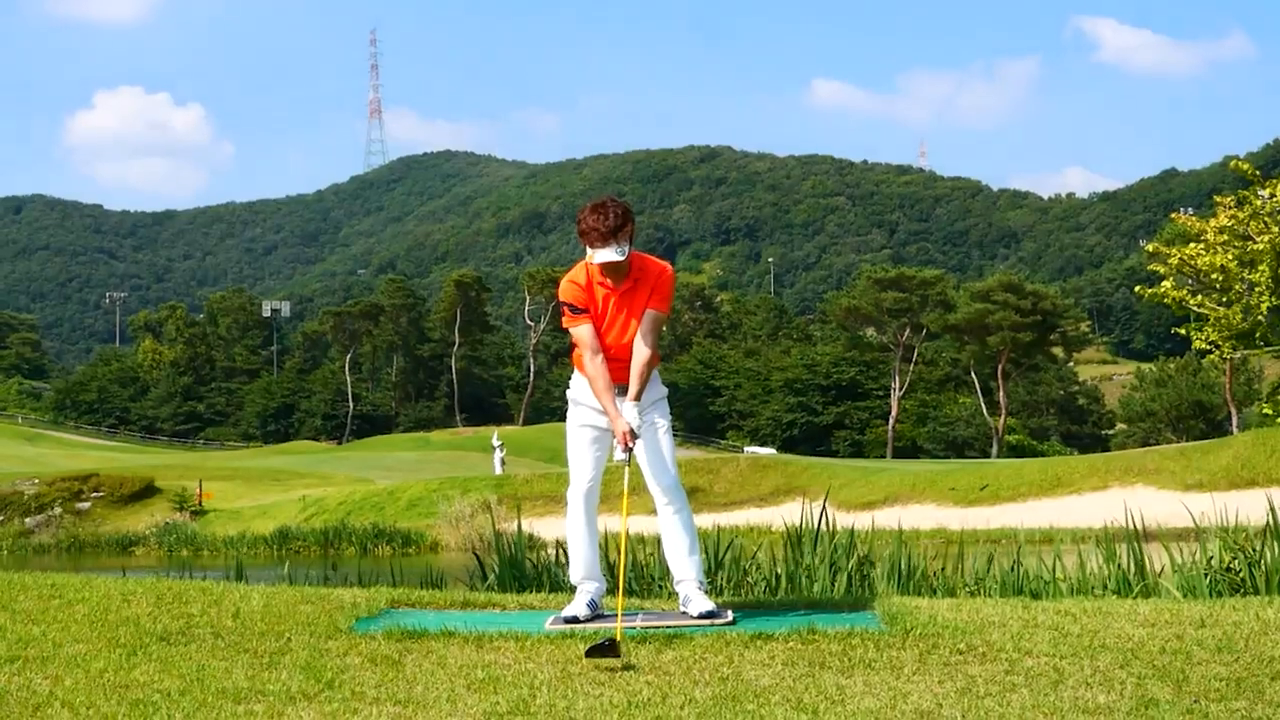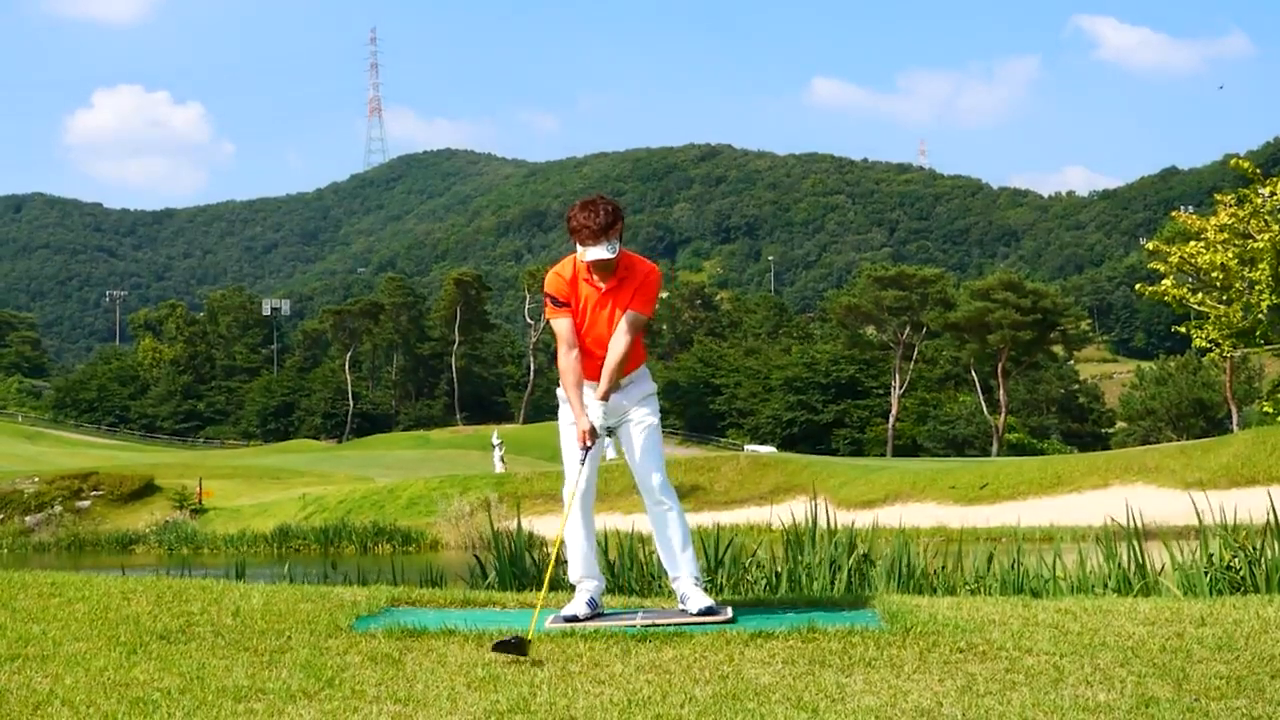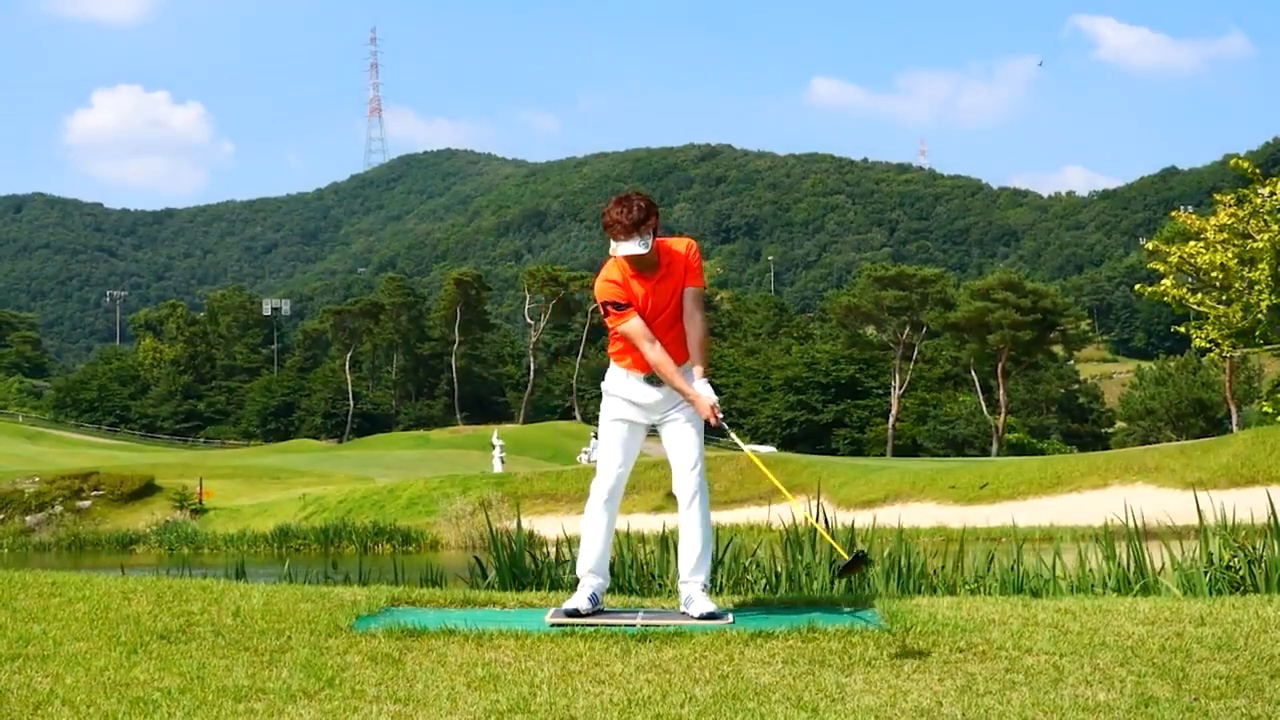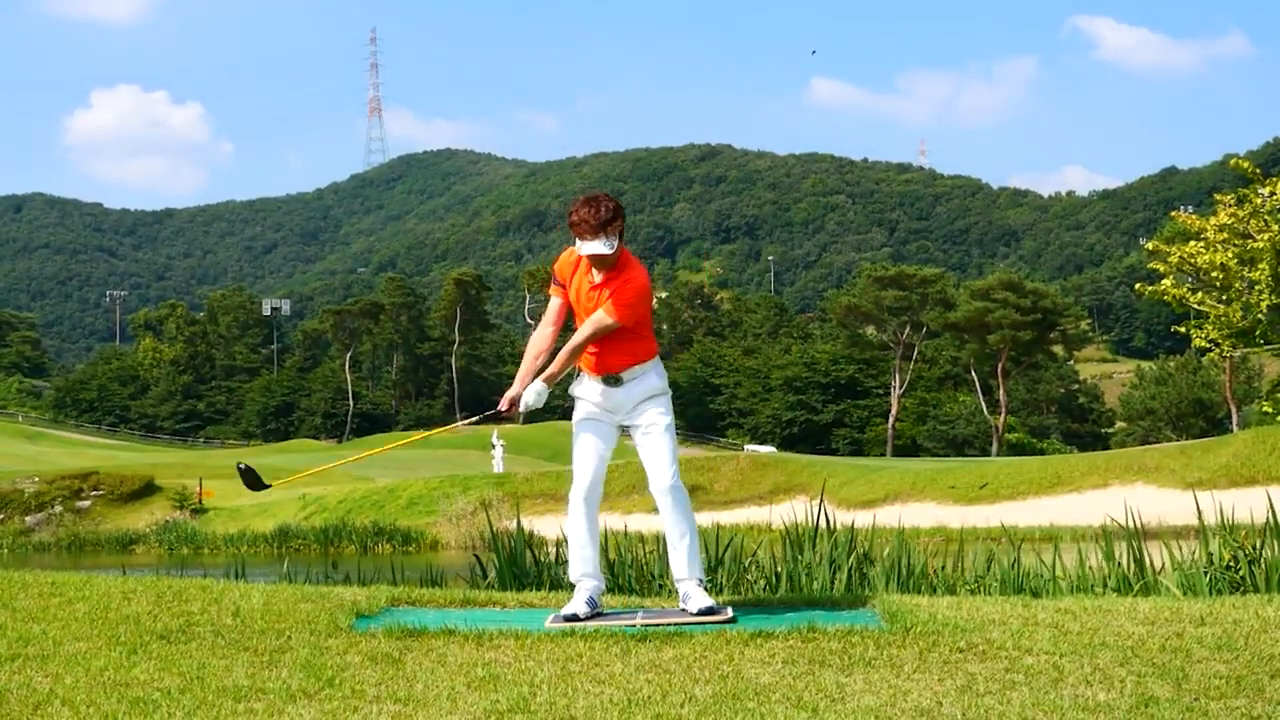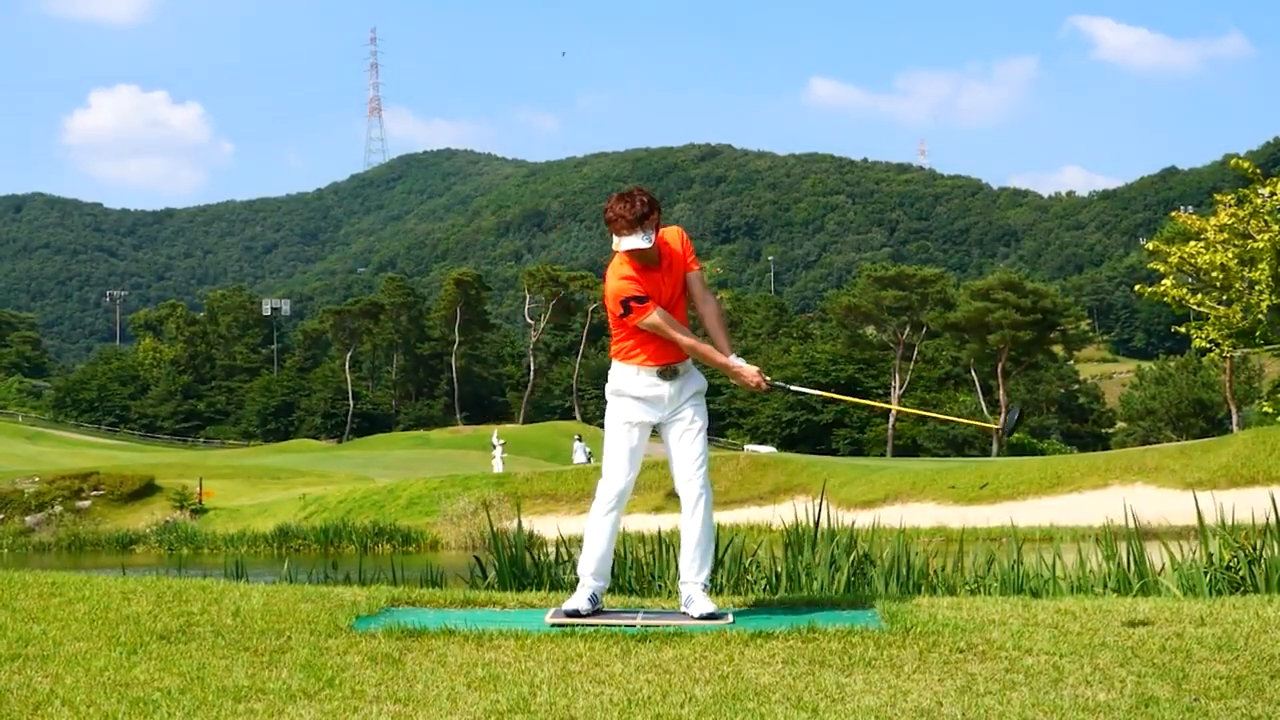
dt=1s
person 1, frame 1
left shoulder: (659, 274)
right shoulder: (574, 285)
left elbow: (645, 342)
right elbow: (592, 355)
left wrist: (633, 403)
right wrist: (614, 415)
left hip: (645, 390)
right hip: (590, 392)
left knee: (668, 486)
right knee: (582, 490)
left ankle: (690, 587)
right ankle: (588, 590)
person 1, frame 2
left shoulder: (646, 274)
right shoulder: (560, 278)
left elbow: (623, 339)
right elbow: (568, 350)
left wrist: (603, 400)
right wrist: (580, 413)
left hip: (632, 386)
right hip: (579, 389)
left knee: (656, 485)
right knee: (577, 491)
left ankle: (687, 584)
right ankle: (587, 588)
person 1, frame 3
left shoulder: (686, 252)
right shoulder: (609, 282)
left elbow: (692, 316)
right elbow: (648, 345)
left wrist: (701, 381)
right wrist: (692, 397)
left hip: (683, 383)
right hip: (627, 385)
left knee: (691, 483)
right knee: (607, 483)
left ankle: (693, 588)
right ankle: (591, 584)
person 1, frame 4
left shoulder: (635, 281)
right shoulder: (568, 263)
left elbow: (583, 337)
right elbow: (548, 329)
left wrist: (543, 385)
right wrist: (519, 384)
left hip: (642, 384)
right hip: (593, 388)
left knee: (666, 483)
right knee: (583, 489)
left ankle: (689, 584)
right ankle: (587, 588)
person 1, frame 5
left shoulder: (678, 240)
right shoulder: (621, 282)
left elbow: (705, 301)
right elbow: (677, 335)
left wrist: (732, 358)
right wrist: (733, 370)
left hip: (683, 380)
right hip: (634, 384)
left knee: (696, 487)
right knee: (615, 486)
left ankle: (694, 589)
right ankle: (590, 586)
